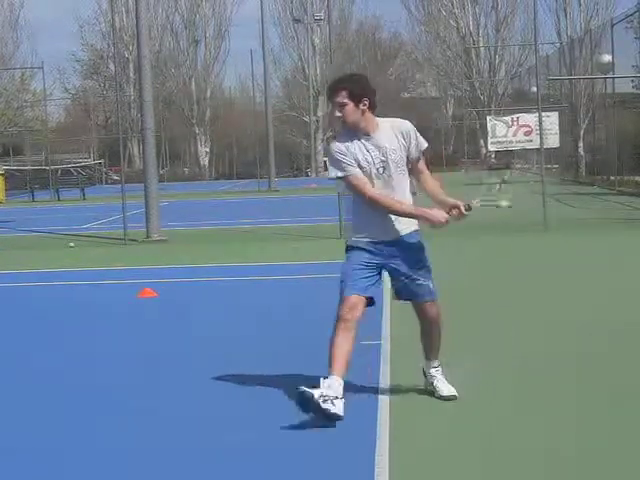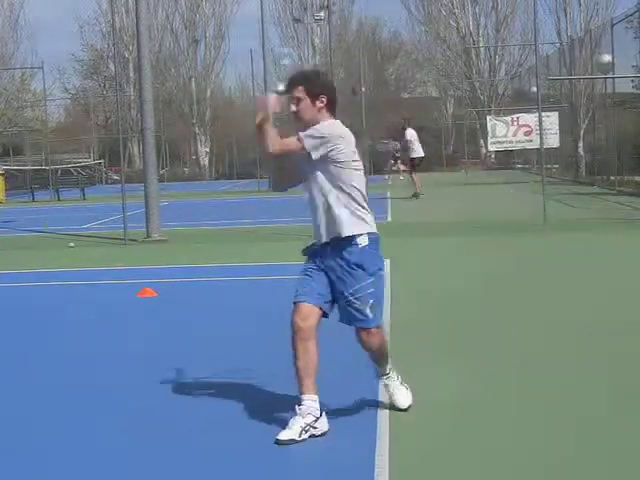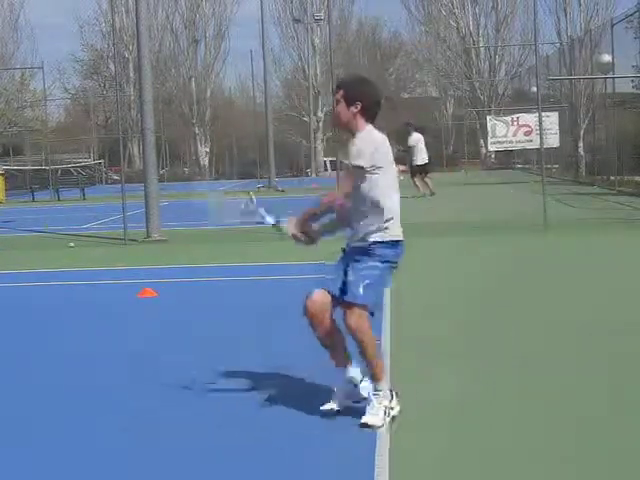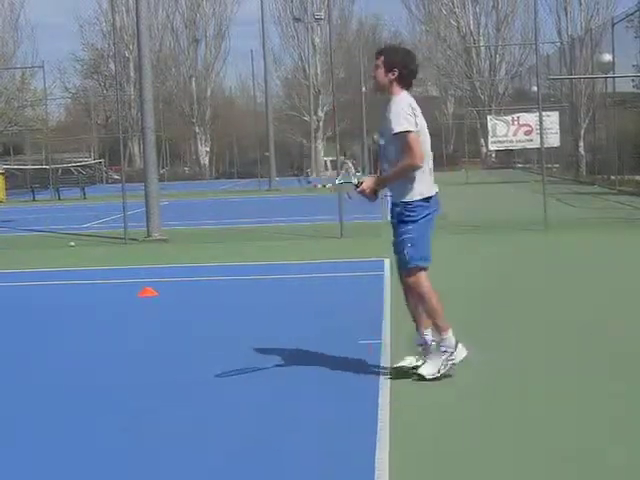
dt=0.4s
person 1, frame 1
left shoulder: (402, 130)
right shoulder: (339, 148)
left elbow: (421, 173)
right elbow: (371, 196)
left wrist: (444, 200)
right wrist: (424, 214)
left hip: (405, 239)
right hip: (364, 244)
left knee: (429, 311)
right knee: (348, 312)
left ankle: (433, 371)
right ankle: (331, 393)
person 1, frame 2
left shoulder: (329, 132)
right shoulder: (312, 144)
left elbow: (274, 149)
right elbow: (292, 176)
left wrist: (266, 120)
right wrist: (263, 122)
left hip: (356, 246)
right hip: (322, 249)
left knee: (368, 335)
right knee: (301, 323)
left ankle: (388, 375)
right ankle: (310, 412)
person 1, frame 3
left shoulder: (368, 141)
right shoulder: (361, 144)
left elbow: (339, 200)
left wrist: (304, 219)
right wrist: (317, 230)
left hip: (380, 244)
right hip: (359, 245)
left knee: (355, 318)
right knee: (315, 306)
left ankle: (384, 395)
right ankle: (352, 378)
person 1, frame 4
left shoulder: (399, 106)
right shoulder: (400, 105)
left elbow: (415, 160)
left wrist: (378, 181)
right wrist: (378, 182)
left hip: (414, 202)
right hip: (406, 202)
left knee: (414, 275)
right knee: (408, 276)
left ankle: (448, 346)
right ankle: (428, 347)
